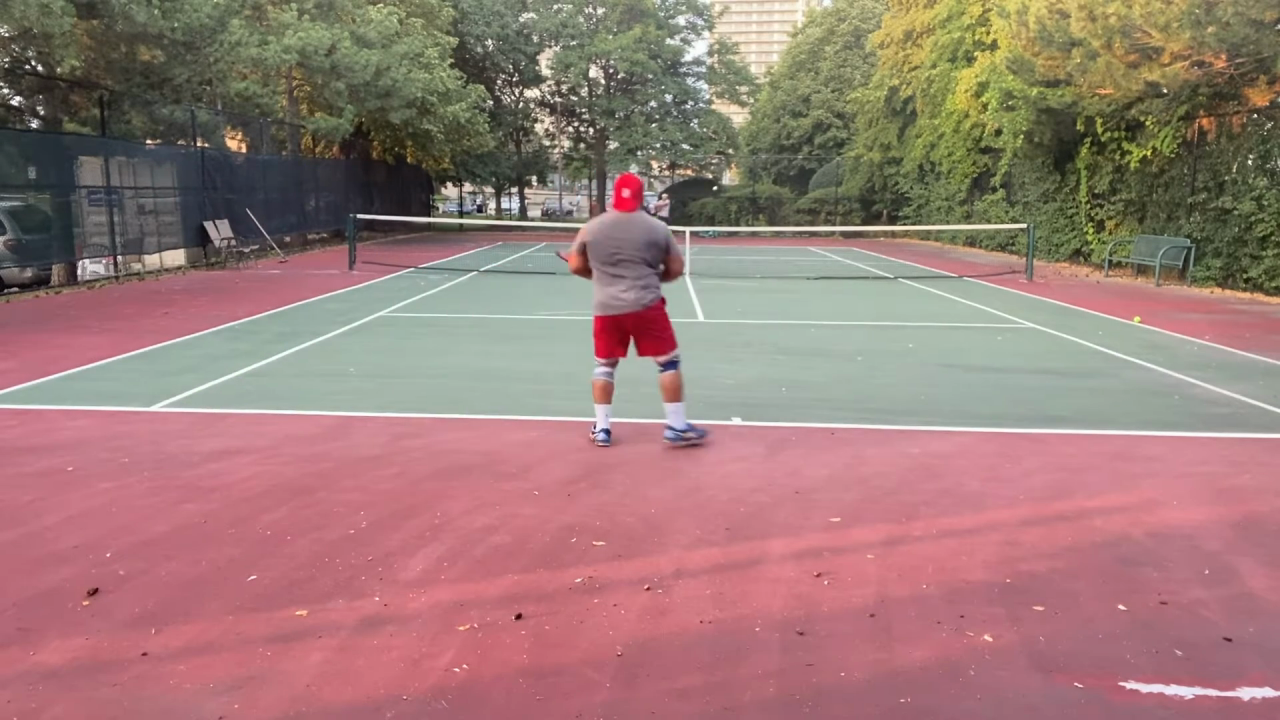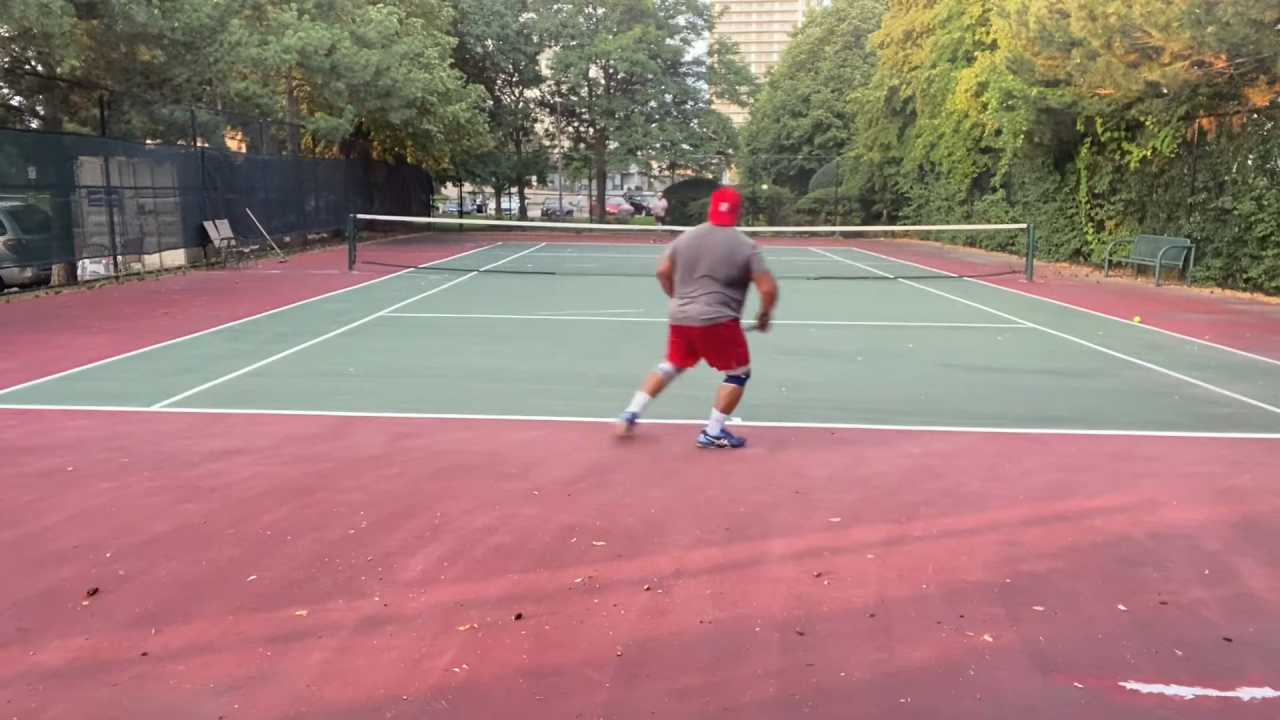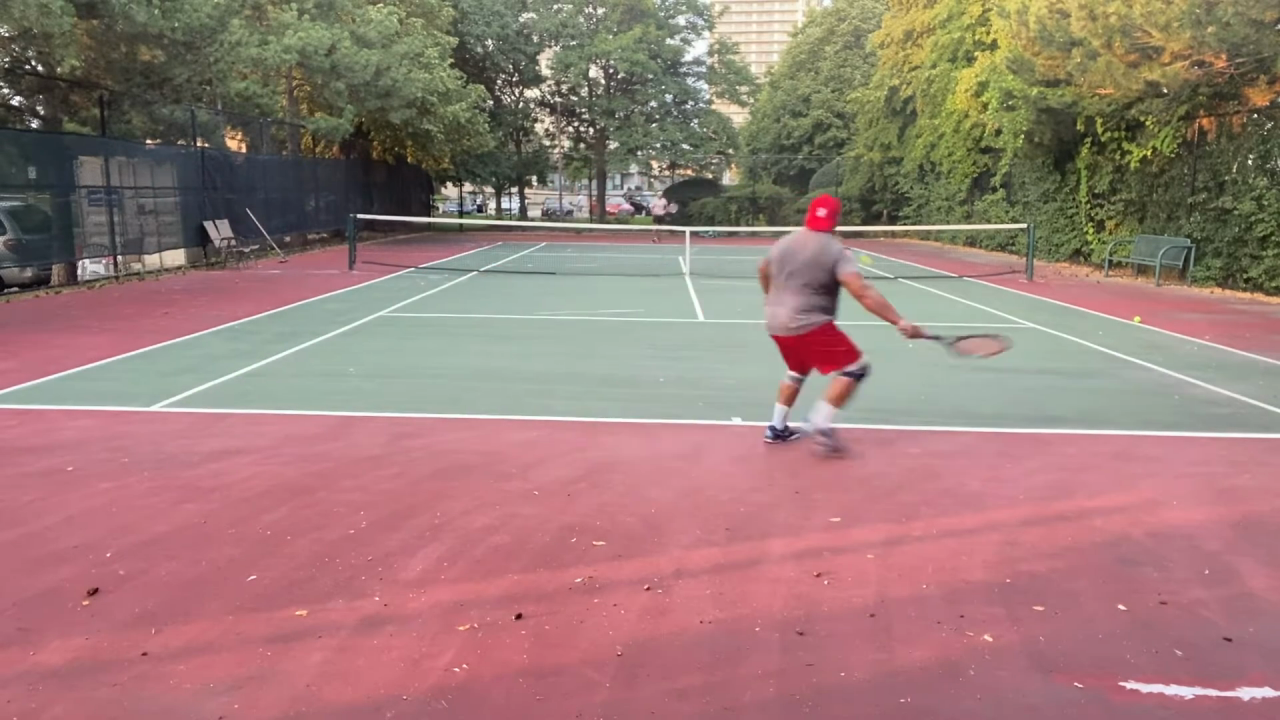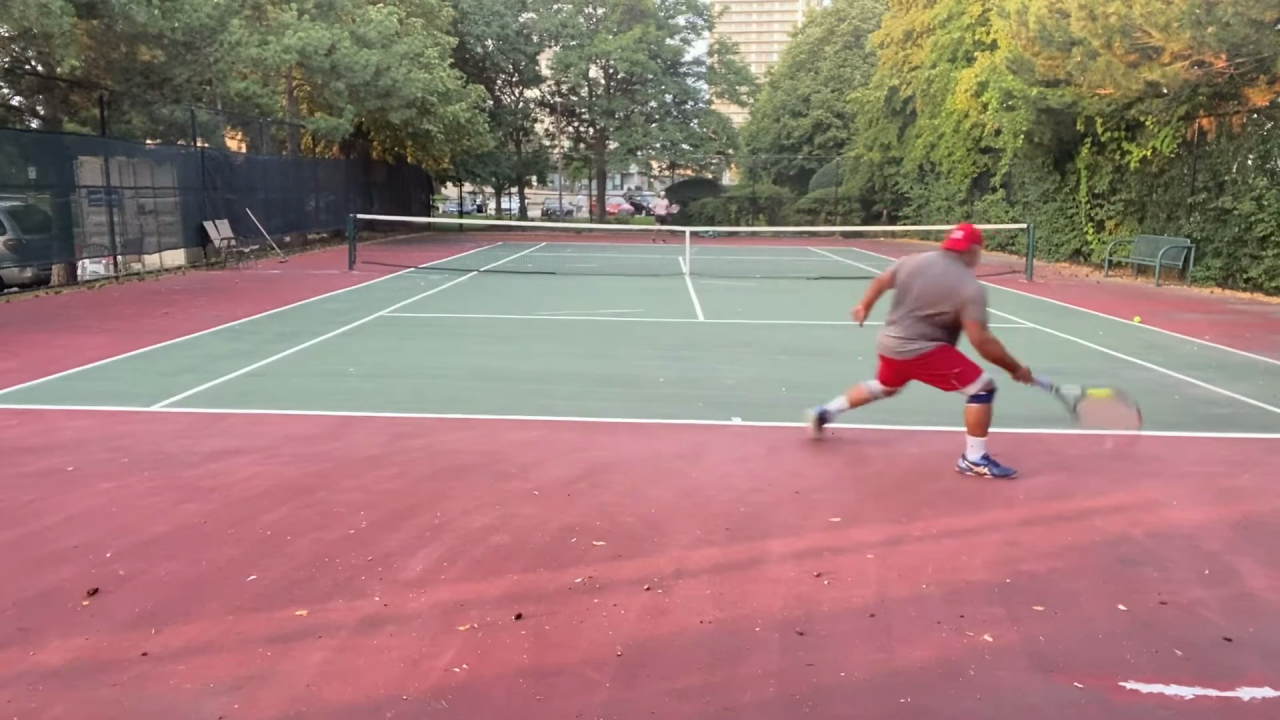
dt=0.3s
person 1, frame 1
left shoulder: (591, 227)
right shoulder: (657, 229)
left elbow: (575, 267)
right elbow: (676, 270)
left hip: (607, 309)
right hip: (645, 306)
left knee: (605, 365)
right knee: (669, 361)
left ankle: (602, 429)
right ankle: (677, 427)
person 1, frame 2
left shoulder: (686, 238)
right shoulder: (746, 246)
left elbow: (663, 272)
right elbow: (769, 289)
right wrist: (764, 316)
left hip: (681, 318)
right hip: (718, 321)
left knee: (672, 366)
right knee: (738, 374)
left ankle: (631, 414)
right ankle: (713, 433)
person 1, frame 3
left shoulder: (784, 243)
right shoulder: (836, 253)
left elbow: (763, 272)
right elbow: (863, 292)
left wrist: (772, 299)
right wrist: (900, 321)
left hip: (778, 325)
right hip: (810, 325)
left knee: (797, 372)
right knee: (854, 369)
left ankle: (776, 428)
right ankle: (820, 424)
person 1, frame 4
left shoulder: (915, 261)
right shoulder: (972, 288)
left elbow: (880, 282)
right elbow: (982, 342)
left wrist: (864, 307)
right wrist: (1015, 368)
left hip: (889, 345)
right hip: (922, 351)
left knee: (884, 387)
right knee: (983, 389)
left ankle: (825, 413)
right ankle: (974, 459)
